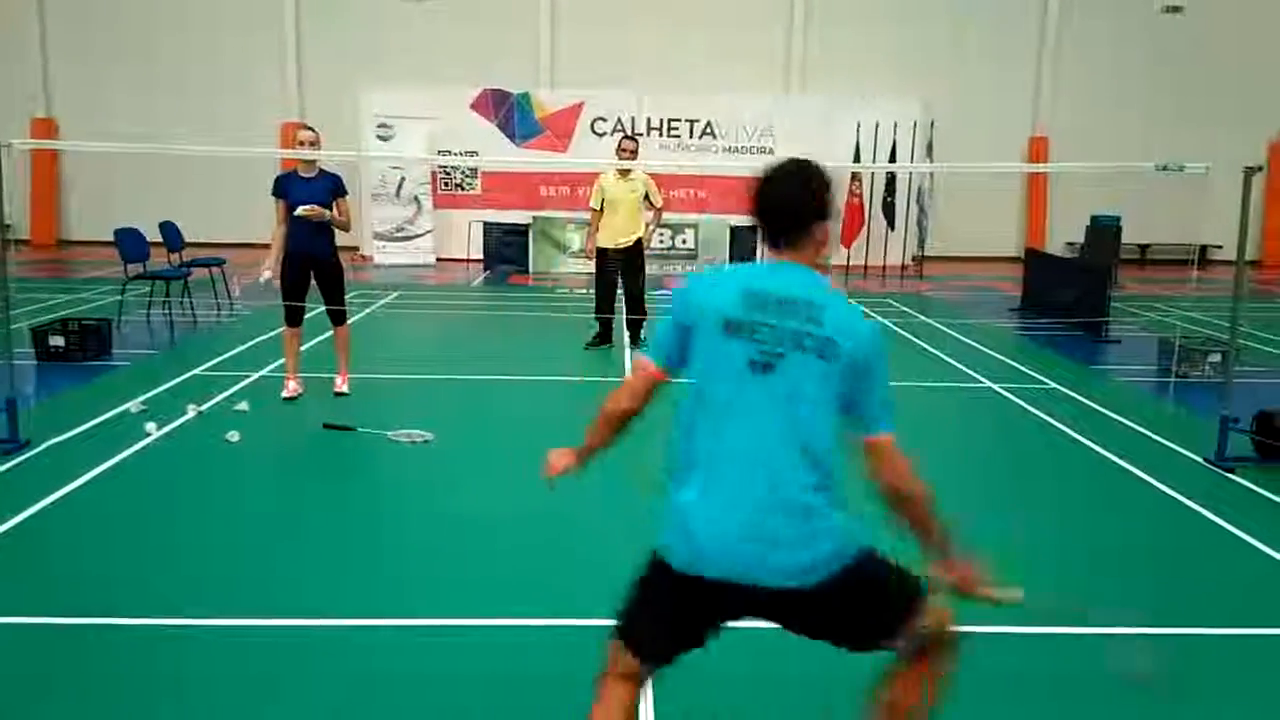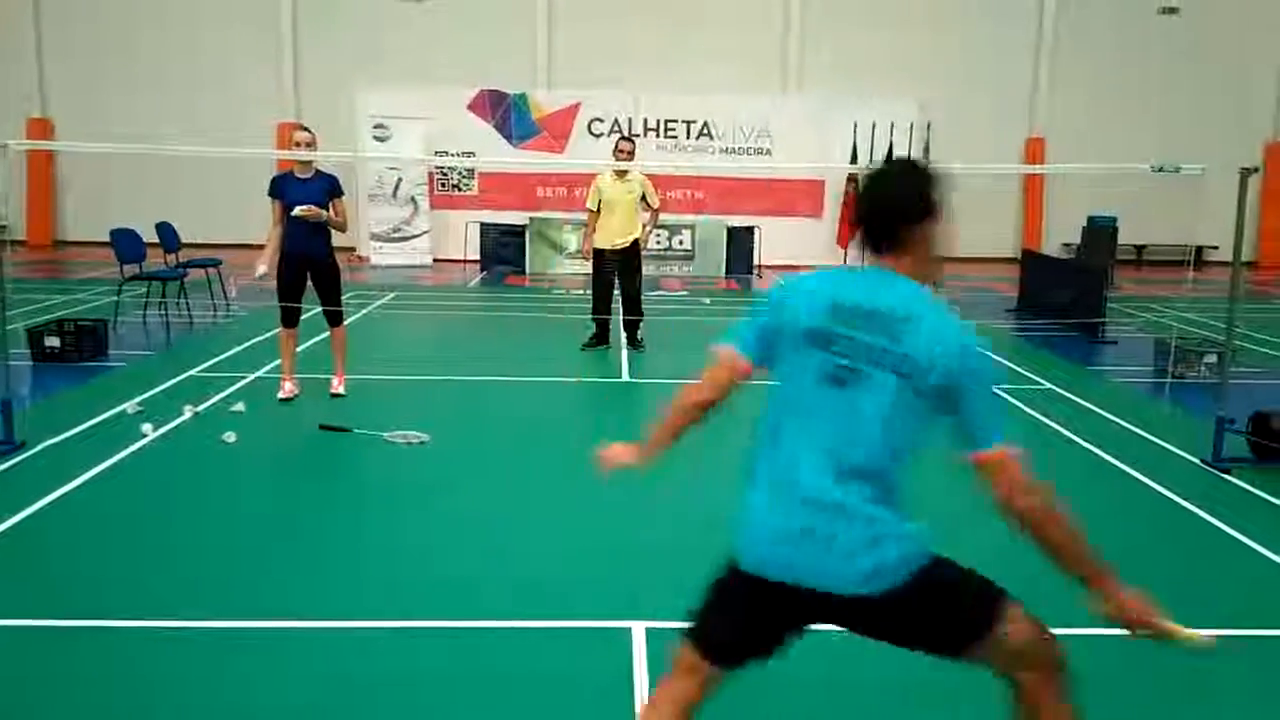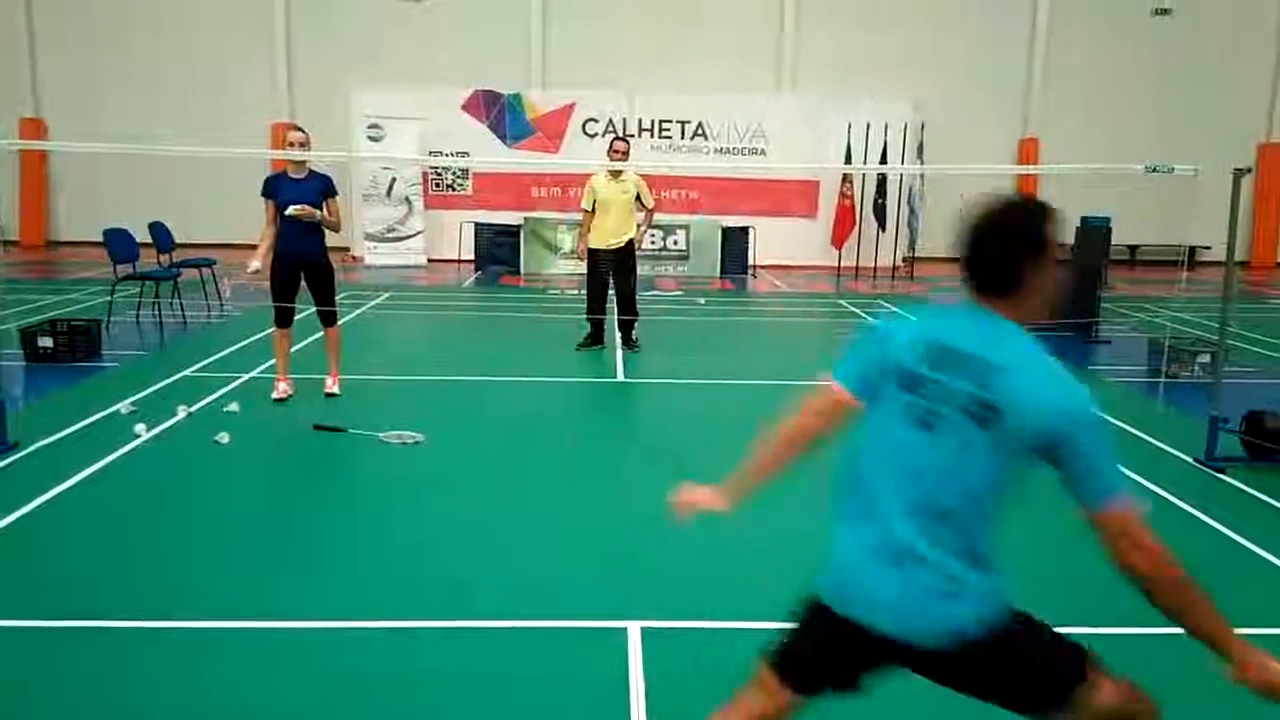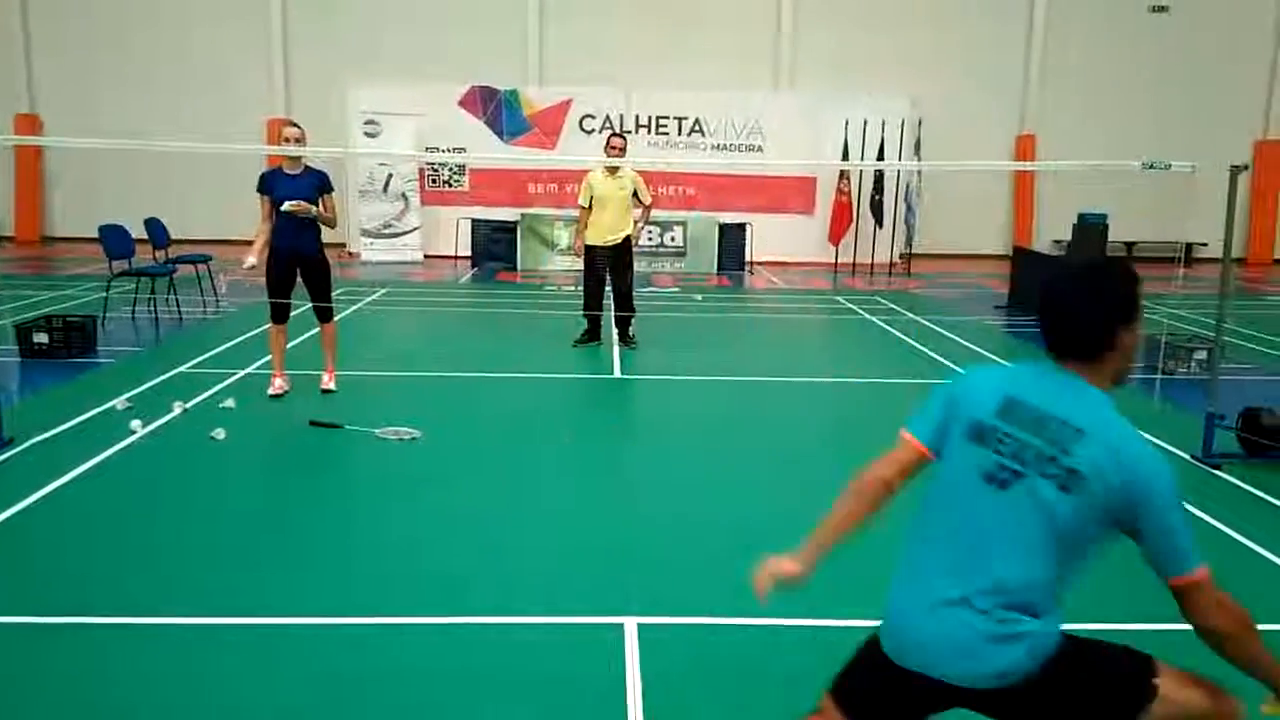
dt=0.1s
person 1, frame 1
left shoulder: (701, 293)
right shoulder: (857, 330)
left elbow: (627, 400)
right elbow: (894, 478)
left wrist: (578, 454)
right wrist: (950, 560)
left hip: (698, 546)
right hip: (809, 552)
left knee: (622, 673)
right knee: (932, 637)
person 1, frame 2
left shoulder: (792, 295)
right shoulder: (953, 342)
left elbow: (705, 392)
right elbow: (1017, 493)
left wrist: (641, 451)
right wrist: (1108, 587)
left hip: (768, 551)
right hip: (873, 559)
left knee: (690, 672)
right knee: (1035, 658)
person 1, frame 3
left shoulder: (896, 332)
right shoulder: (1059, 396)
left elbow: (807, 423)
right elbow: (1135, 549)
left wrist: (727, 492)
left hip: (849, 593)
right hip: (951, 614)
person 1, frame 4
left shoulder: (972, 390)
right shoulder: (1136, 463)
left elbow: (881, 478)
right elbow: (1210, 611)
left wrist: (803, 558)
left hip: (910, 636)
right hip: (1006, 658)
person 2, frame 1
left shoulder: (333, 180)
right shoulder: (284, 181)
left elbow: (346, 224)
right elbow: (281, 225)
left wrist: (326, 215)
right wrist: (271, 259)
left hip: (326, 257)
right hip: (295, 258)
left knee: (338, 316)
right knee: (292, 318)
left ankle: (342, 375)
right ankle: (292, 379)
person 2, frame 2
left shoulder: (329, 181)
right shoulder: (280, 182)
left elbow: (343, 225)
right elbow: (277, 226)
left wrist: (323, 215)
right wrist: (266, 257)
left hip: (323, 258)
right hip: (291, 259)
left knee: (334, 317)
right knee: (289, 319)
left ankle: (339, 376)
right ankle: (288, 379)
person 2, frame 3
left shoulder: (323, 181)
right shoulder: (273, 182)
left elbow: (336, 225)
right elbow: (270, 226)
left wrist: (316, 215)
right wrist: (258, 256)
left hip: (317, 258)
right hip: (284, 260)
left knee: (328, 317)
right knee: (282, 320)
left ankle: (332, 376)
right ankle: (282, 380)
person 2, frame 4
left shoulder: (319, 177)
right shoulder: (269, 178)
left elbow: (332, 221)
right elbow: (266, 222)
left wrist: (312, 211)
right wrist: (254, 252)
left hip: (313, 254)
right hip: (280, 256)
left knee: (324, 313)
right knee: (278, 315)
left ankle: (329, 372)
right ankle: (278, 375)
person 3, frame 1
left shoulder: (644, 180)
right shoulder: (603, 180)
left elbow: (658, 207)
right elbow: (596, 213)
left wrist: (650, 229)
right wrist: (590, 240)
left hip: (633, 245)
right hip: (606, 245)
left knee: (635, 293)
right knee: (604, 294)
left ankle: (636, 335)
right ankle: (604, 335)
person 3, frame 2
left shoulder: (641, 181)
right shoulder: (600, 181)
left elbow: (655, 208)
right elbow: (593, 213)
left wrist: (647, 230)
right wrist: (587, 240)
left hip: (630, 245)
right hip: (603, 246)
left knee: (631, 294)
right knee: (601, 294)
left ankle: (633, 335)
right ankle: (601, 335)
person 3, frame 3
left shoulder: (635, 181)
right shoulder: (595, 181)
left elbow: (650, 207)
right elbow: (587, 213)
left wrist: (642, 230)
right wrist: (582, 240)
left hip: (625, 246)
right hip: (597, 246)
left knee: (627, 294)
right knee: (595, 294)
left ankle: (628, 335)
right ankle: (595, 335)
person 3, frame 4
left shoulder: (632, 177)
right shoulder: (592, 177)
left elbow: (647, 204)
right elbow: (584, 209)
left wrist: (639, 226)
right wrist: (578, 237)
left hip: (622, 242)
right hip: (594, 242)
left knee: (623, 291)
right knee: (592, 291)
left ankle: (625, 332)
right ankle: (592, 332)
